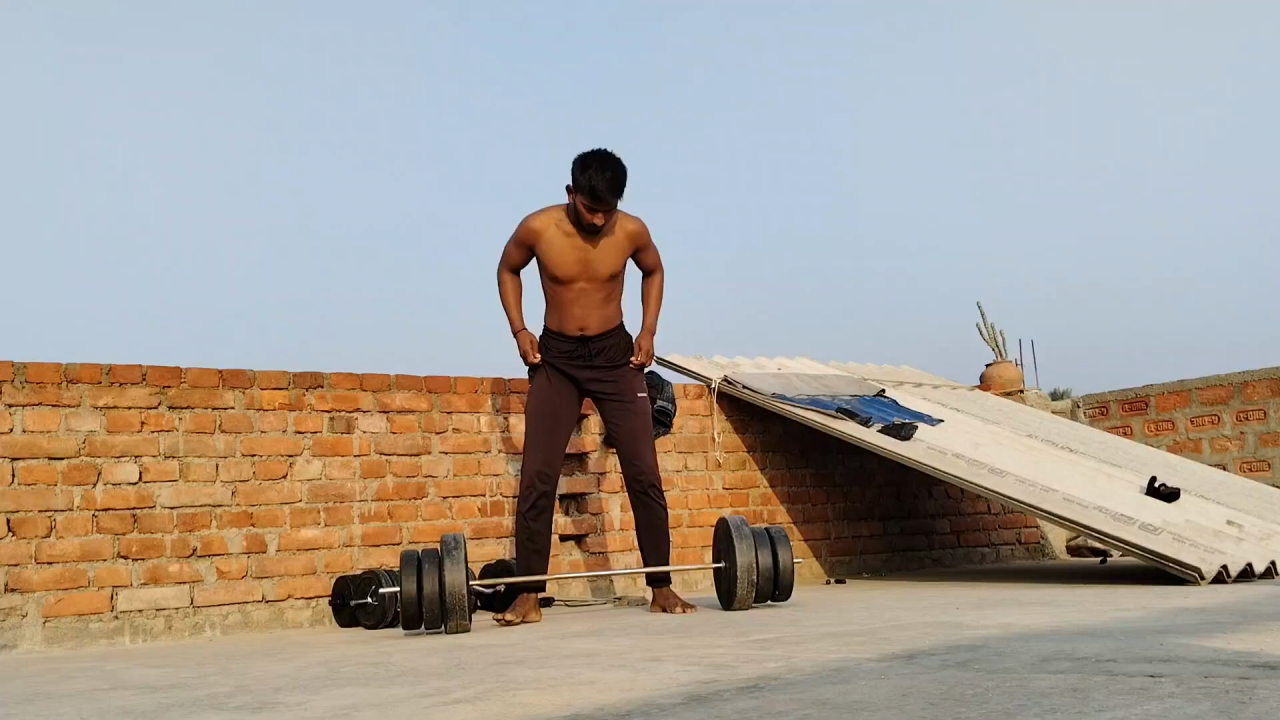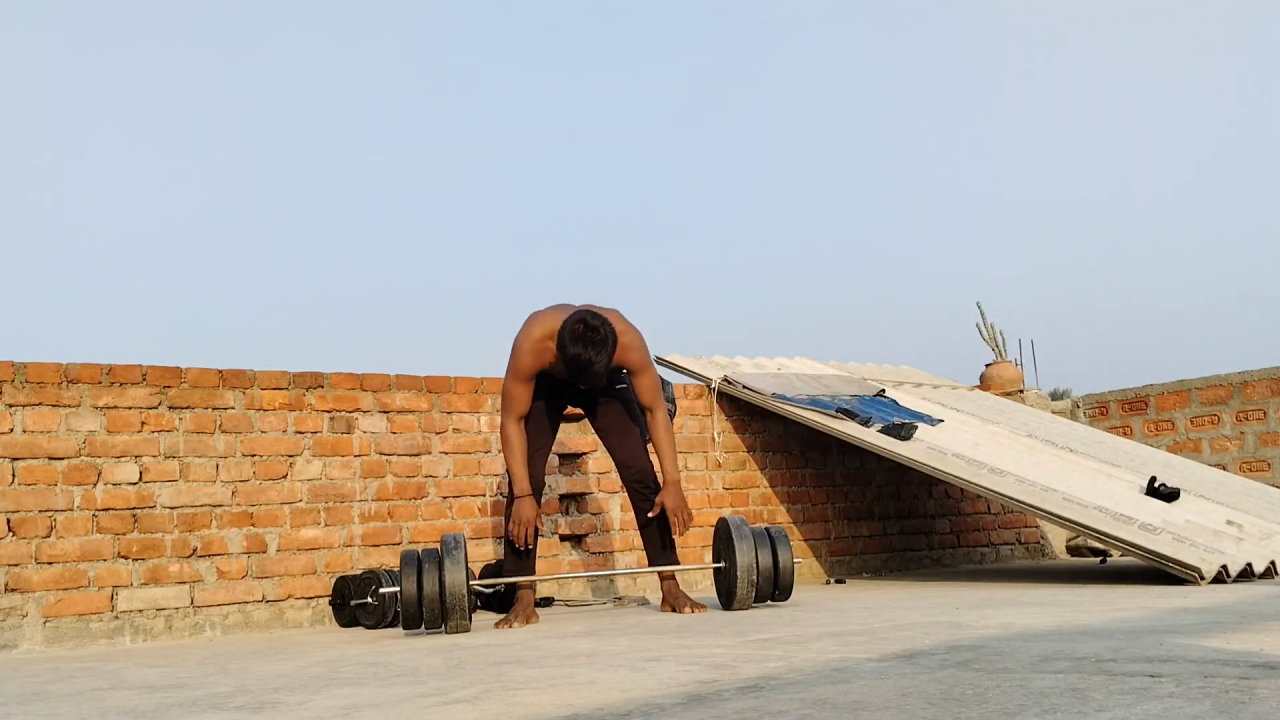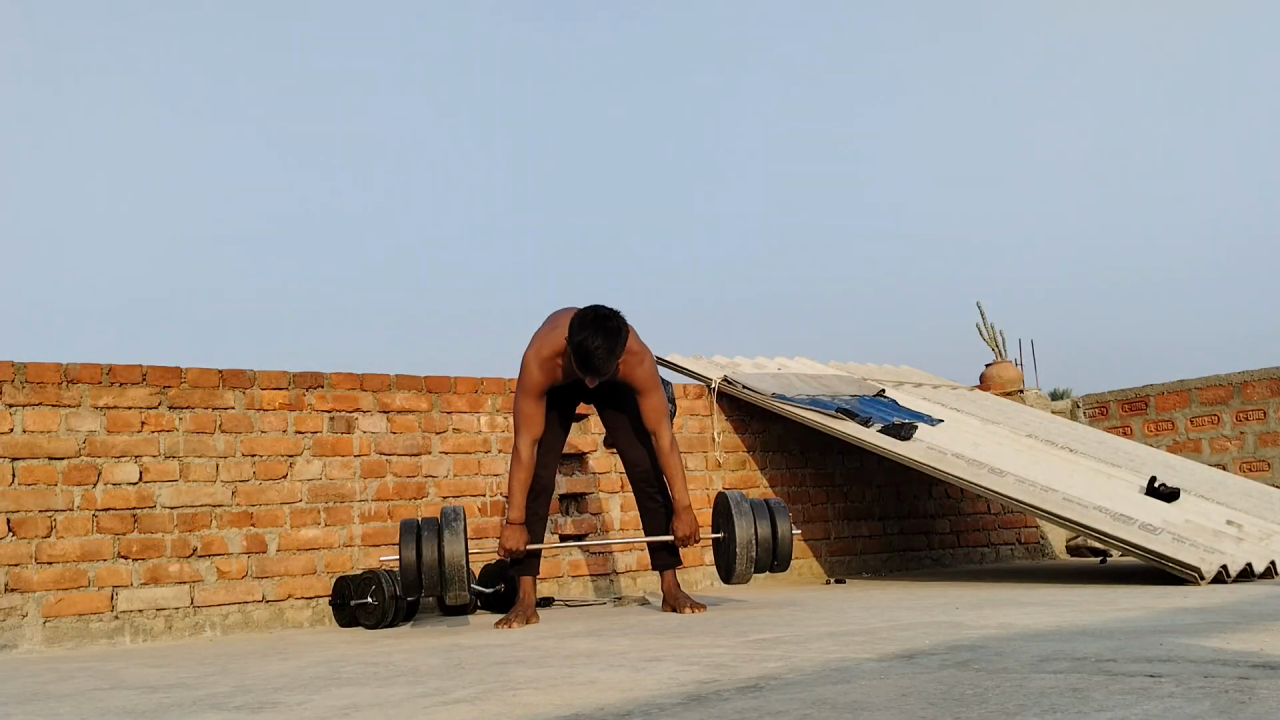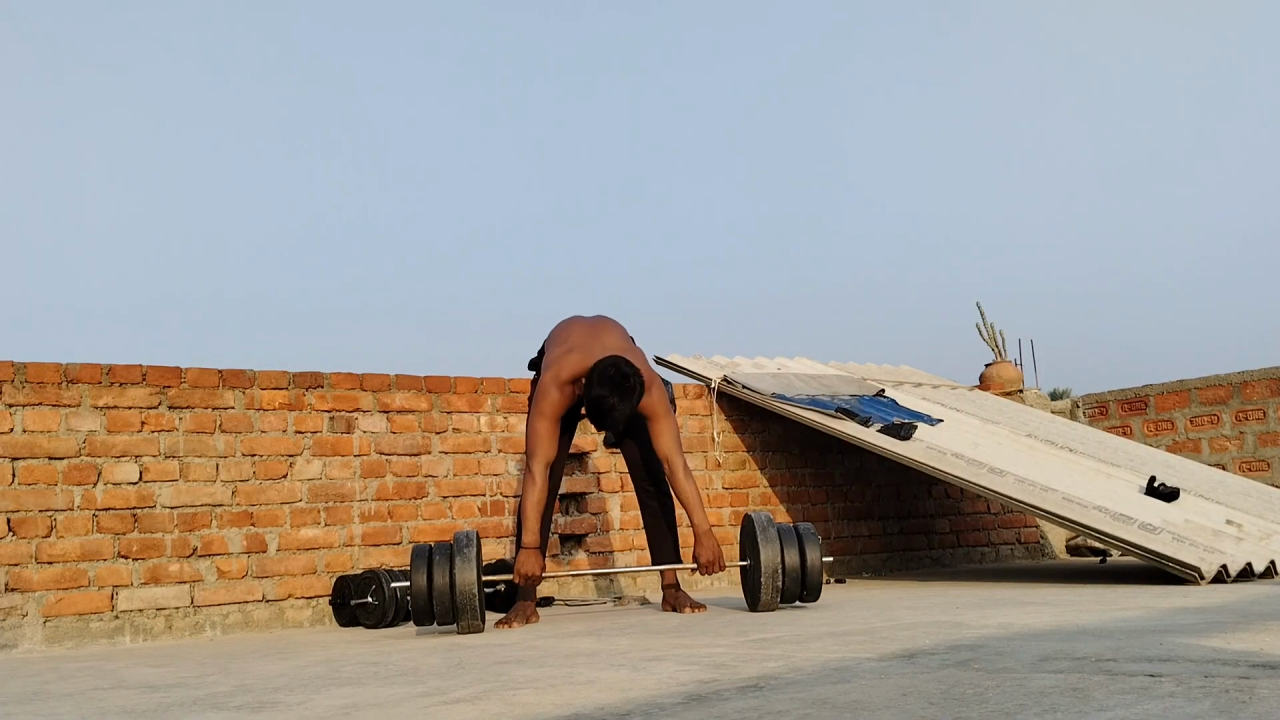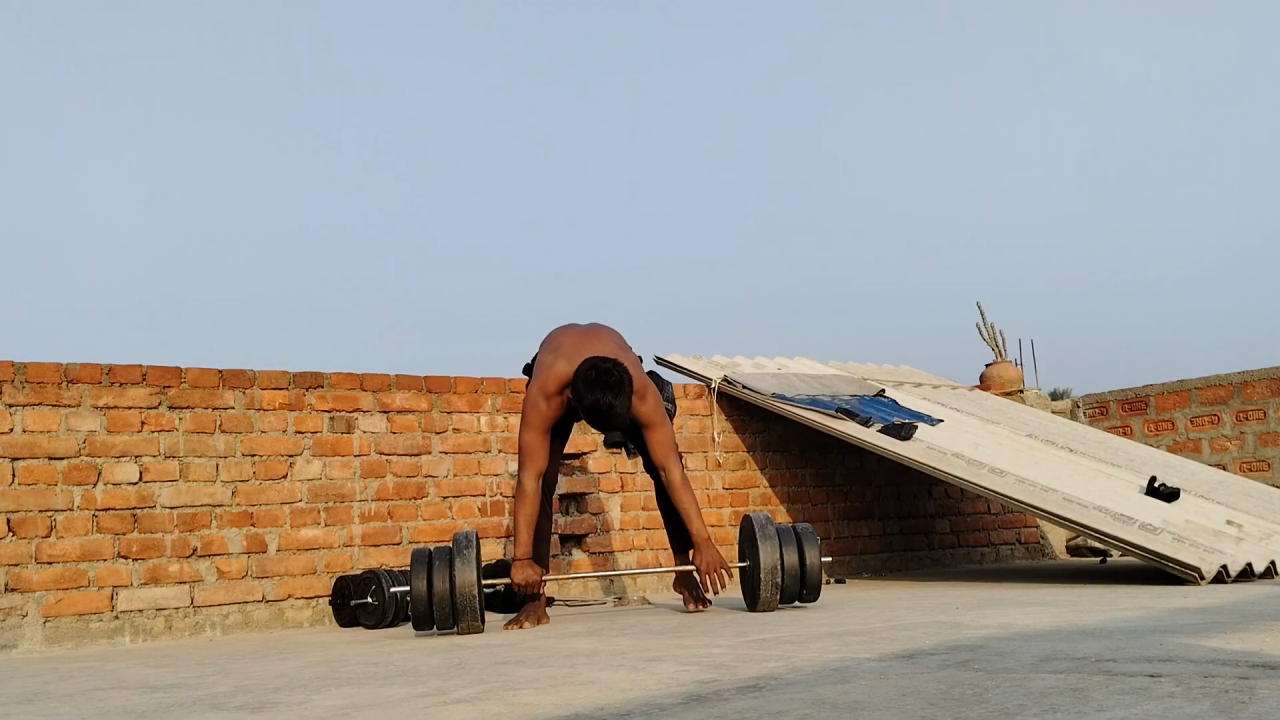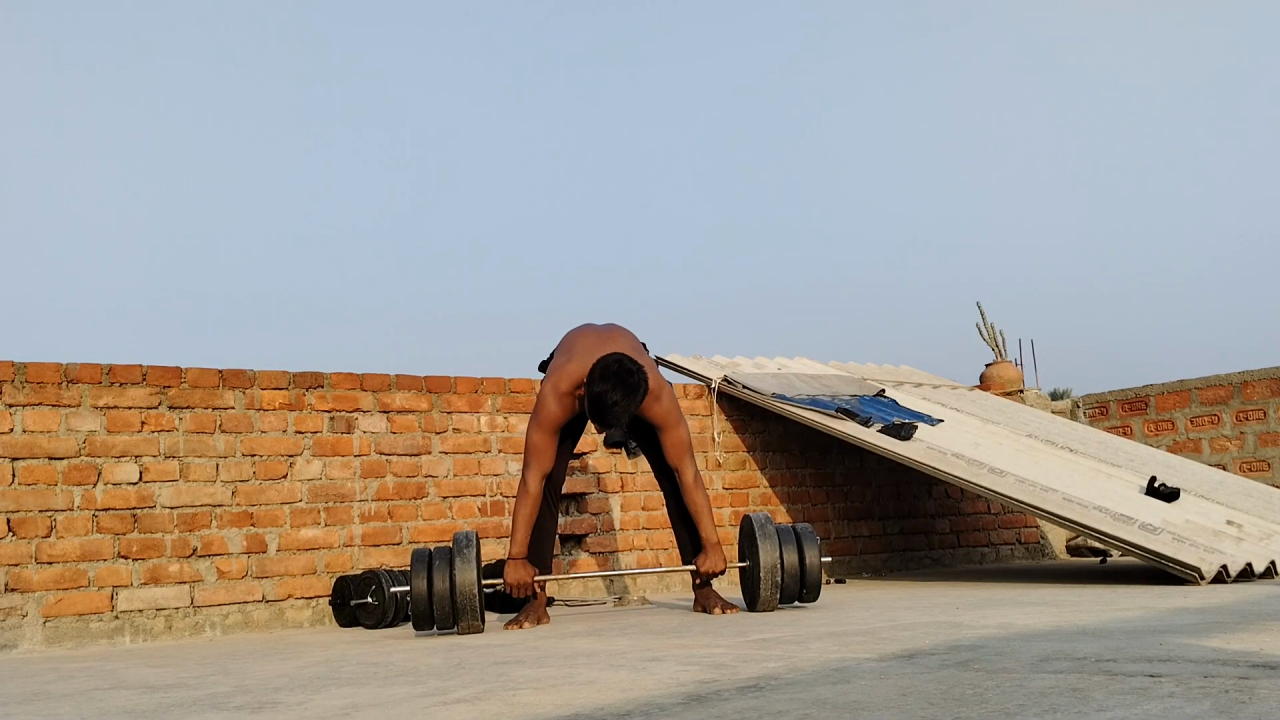
dt=0.7s
person 1, frame 1
left shoulder: (633, 231)
right shoulder: (537, 228)
left elbow: (653, 273)
right elbow: (508, 271)
left wrist: (648, 331)
right wrist: (519, 331)
left hip: (615, 355)
right hip: (555, 359)
left knee: (643, 475)
right knee: (538, 478)
left ankle: (661, 589)
right ankle: (530, 594)
person 1, frame 2
left shoulder: (625, 339)
right shoulder: (534, 343)
left elbow: (655, 409)
right elbow: (512, 418)
left wrist: (673, 485)
right wrist: (523, 495)
left hip: (607, 385)
right hip: (545, 384)
left knee: (639, 468)
right knee: (528, 488)
left ankle: (670, 588)
right ankle: (524, 599)
person 1, frame 3
left shoulder: (638, 359)
right shoulder: (540, 359)
left elbow: (662, 435)
right elbow: (526, 444)
left wrist: (683, 508)
right wrist: (515, 521)
left hip: (616, 384)
right hip: (557, 385)
left knee: (646, 470)
right knee: (539, 478)
left ankle: (671, 588)
right ankle: (525, 599)
person 1, frame 4
left shoulder: (648, 387)
right shoulder: (556, 384)
left elbow: (674, 463)
right elbow: (537, 469)
left wrist: (704, 534)
right wrist: (530, 547)
left hip: (622, 381)
right hip: (566, 375)
left knee: (650, 472)
right knee: (548, 475)
left ankle: (671, 587)
right ankle: (526, 600)
person 1, frame 5
left shoulder: (641, 390)
right shoulder: (545, 393)
left elbow: (670, 469)
right elbow: (529, 479)
left wrist: (703, 542)
right wrist: (523, 557)
left hip: (616, 372)
right hip: (558, 378)
left knee: (658, 465)
right knee: (543, 479)
left ankle: (684, 572)
right ankle: (535, 600)
person 1, frame 6
left shoulder: (657, 393)
right shoulder: (558, 393)
left elbow: (686, 471)
right elbow: (533, 478)
left wrist: (712, 545)
right wrist: (517, 558)
left hip: (631, 376)
right hip: (573, 375)
left knee: (672, 476)
right knee: (548, 480)
left ankle: (702, 588)
right ankle: (536, 599)
